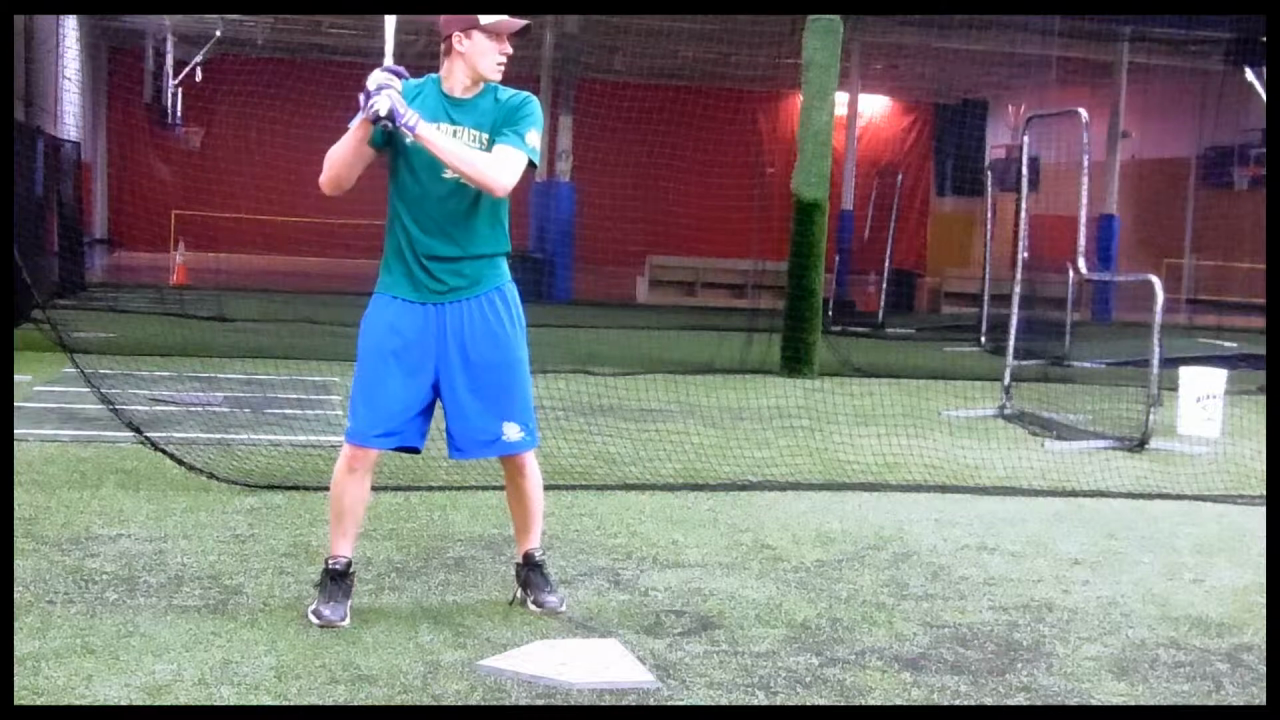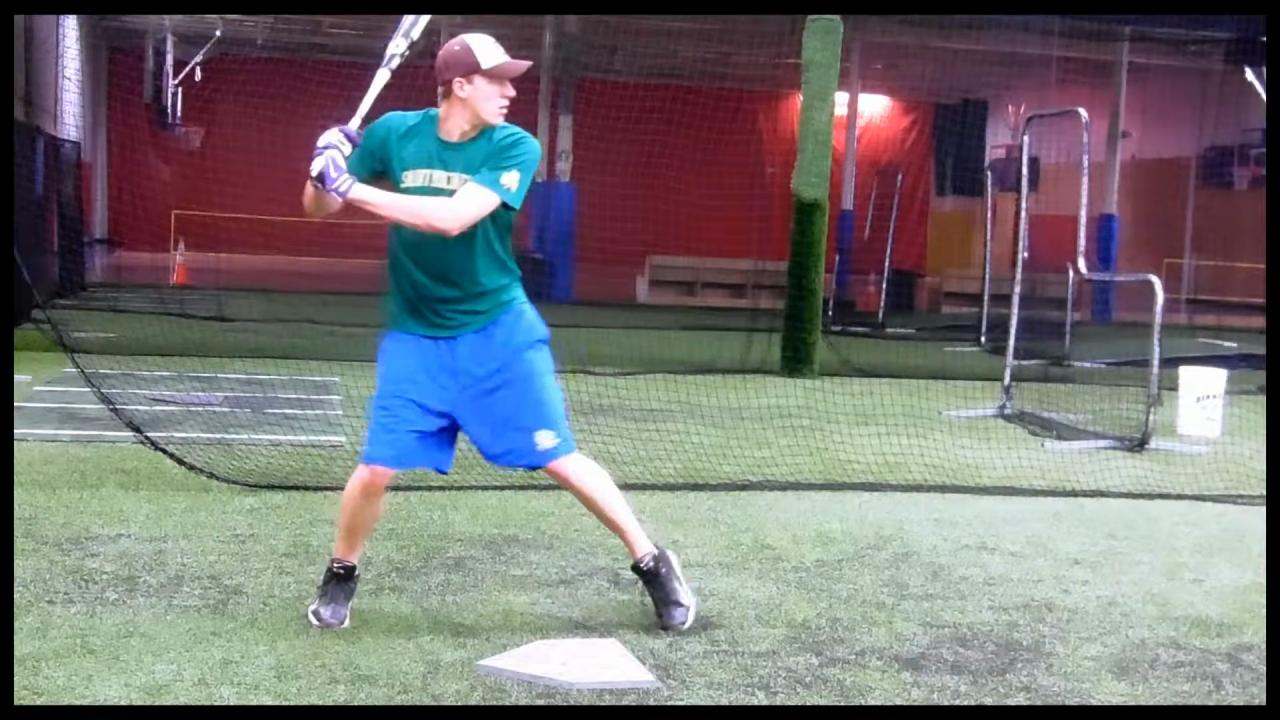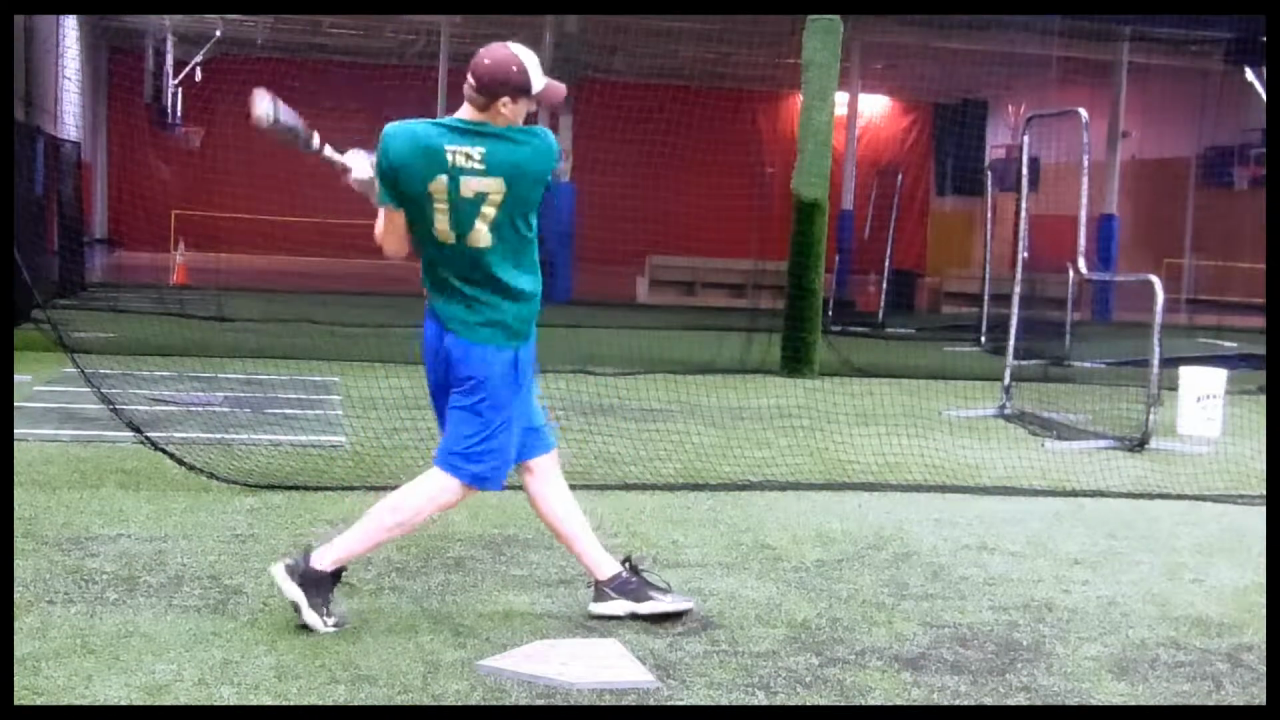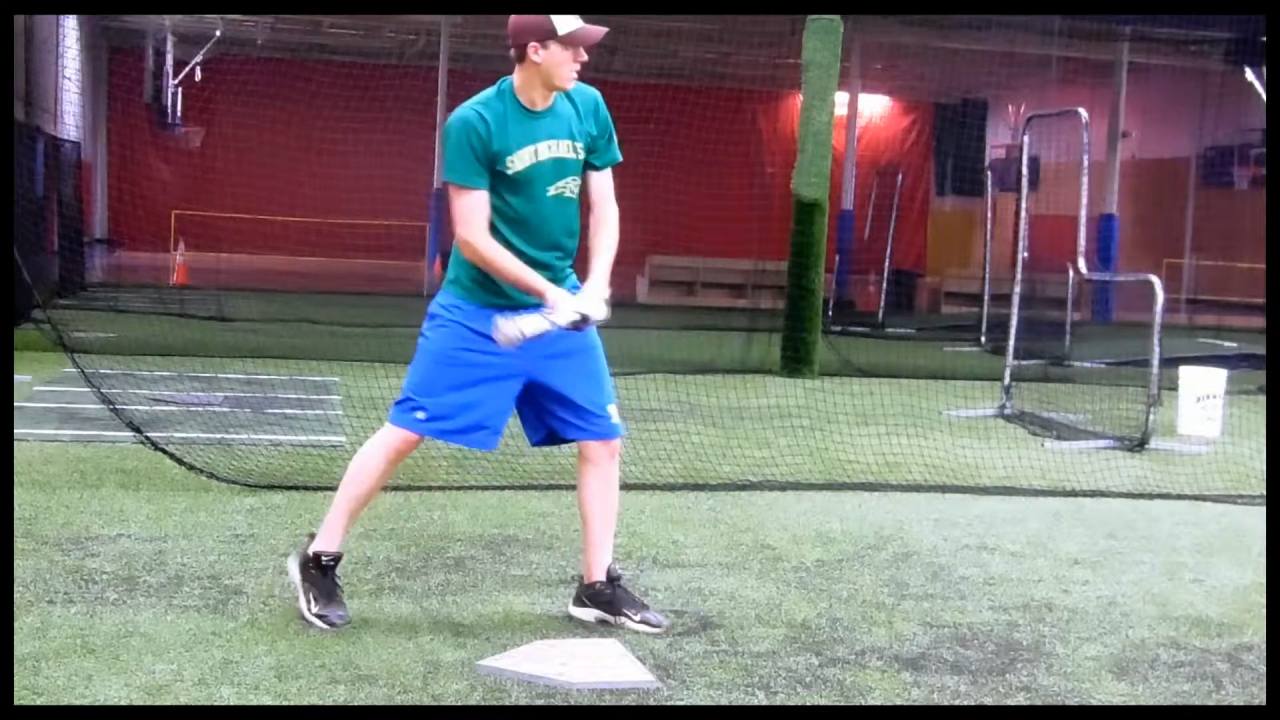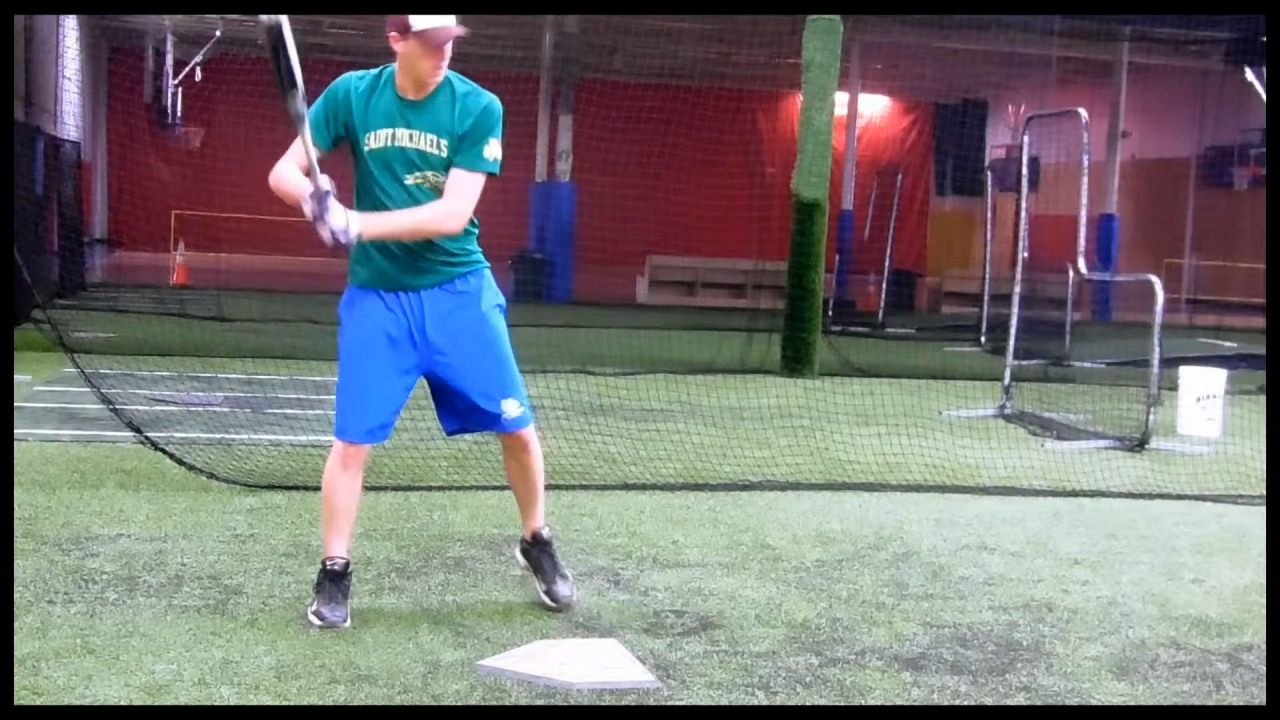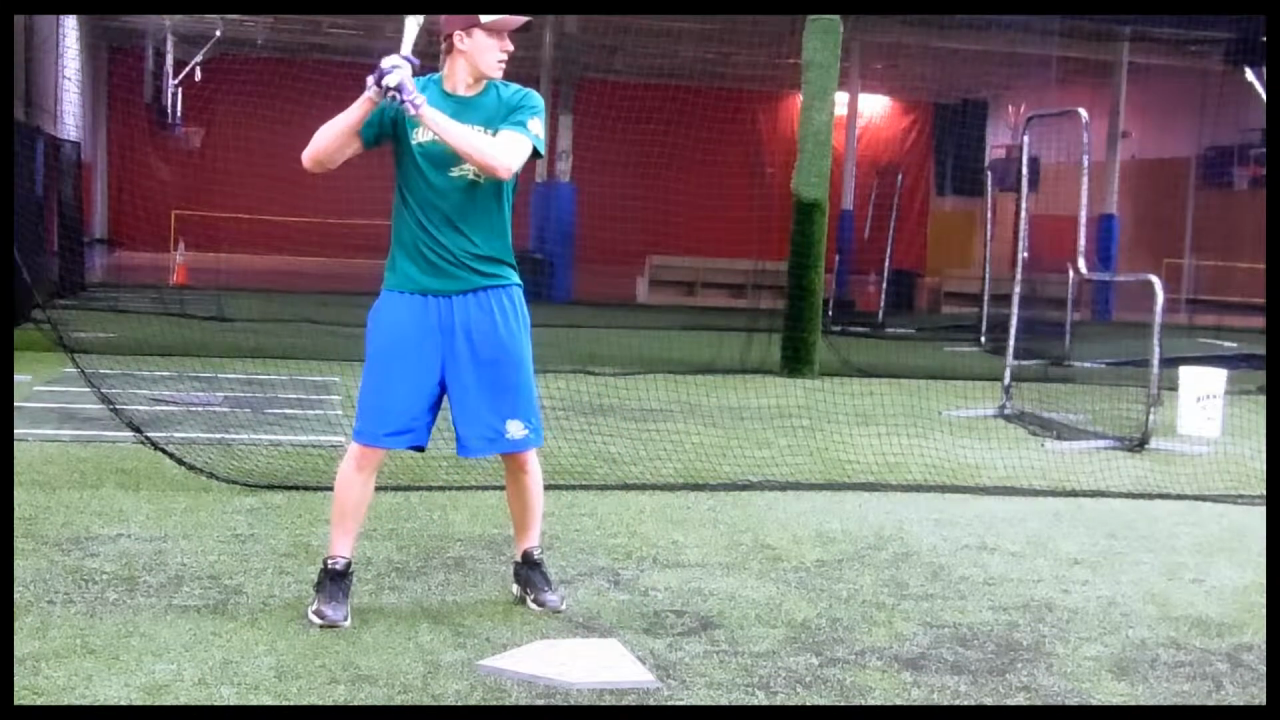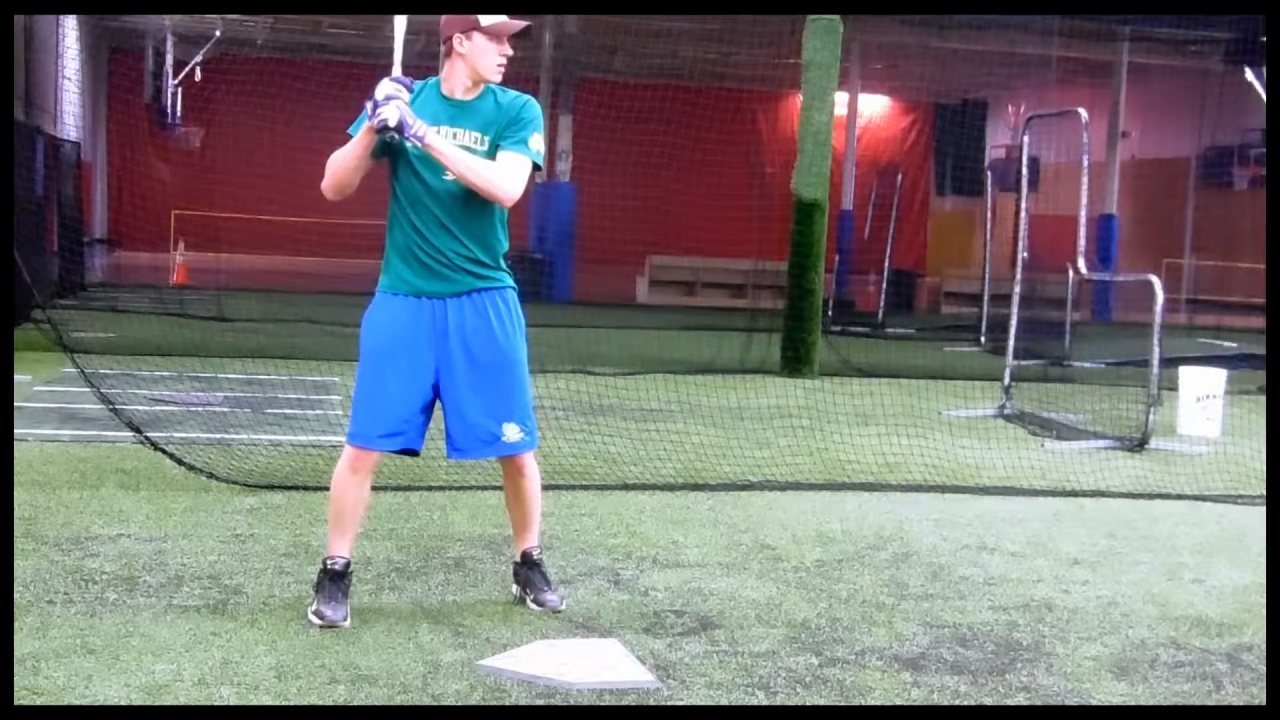
dt=0.7s
person 1, frame 1
left shoulder: (519, 107)
right shoulder: (403, 93)
left elbow: (500, 178)
right elbow: (332, 182)
left wrist: (416, 125)
right wrist: (368, 117)
left hip: (483, 300)
right hip: (402, 300)
left knee: (516, 447)
right knee: (363, 443)
left ankle: (530, 564)
right ankle: (337, 573)
person 1, frame 2
left shoulder: (515, 148)
right shoulder: (393, 132)
left elbow: (453, 217)
right elbow: (317, 207)
left wrist: (354, 189)
right wrist: (325, 168)
left hip: (499, 330)
right hip: (416, 337)
left knee: (559, 458)
right knee: (377, 469)
left ankle: (651, 562)
right ankle: (340, 575)
person 1, frame 3
left shoulder: (400, 142)
right shoulder: (538, 150)
left elbow: (392, 248)
left hip: (447, 328)
right hip: (499, 339)
left knee: (538, 458)
right knee: (458, 477)
left ankle: (613, 580)
right ankle: (316, 568)
person 1, frame 4
left shoulder: (589, 107)
right shoulder: (474, 122)
left elbow: (602, 207)
right elbow: (471, 235)
left wrist: (594, 286)
right wrist: (549, 290)
left hip: (561, 309)
right hip: (477, 311)
left knee: (603, 441)
right knee: (404, 432)
left ankle: (597, 586)
right ankle: (320, 557)
person 1, frame 5
left shoulder: (480, 107)
right shoulder: (350, 94)
left elbow: (455, 213)
right elbow: (281, 174)
left wrist: (359, 223)
right wrist: (309, 194)
left hip: (459, 289)
right hip: (377, 294)
left knee: (515, 426)
right knee: (353, 439)
left ankle: (537, 541)
right ankle: (334, 574)
person 1, frame 6
left shoulder: (521, 103)
right shoulder: (404, 96)
left elbow: (502, 162)
right elbow: (315, 160)
left wrist: (420, 106)
right wrist: (373, 97)
left hip: (491, 298)
right hip: (409, 297)
left knee: (519, 444)
right knee: (370, 441)
left ankle: (529, 564)
right ankle: (335, 573)
person 1, frame 7
left shoulder: (518, 110)
right shoulder: (401, 97)
left elbow: (506, 188)
right elbow: (334, 187)
left wrist: (420, 132)
right wrist: (373, 125)
left hip: (484, 301)
right hip: (402, 300)
left knee: (515, 447)
right knee: (364, 445)
left ankle: (528, 564)
right ankle: (334, 575)
